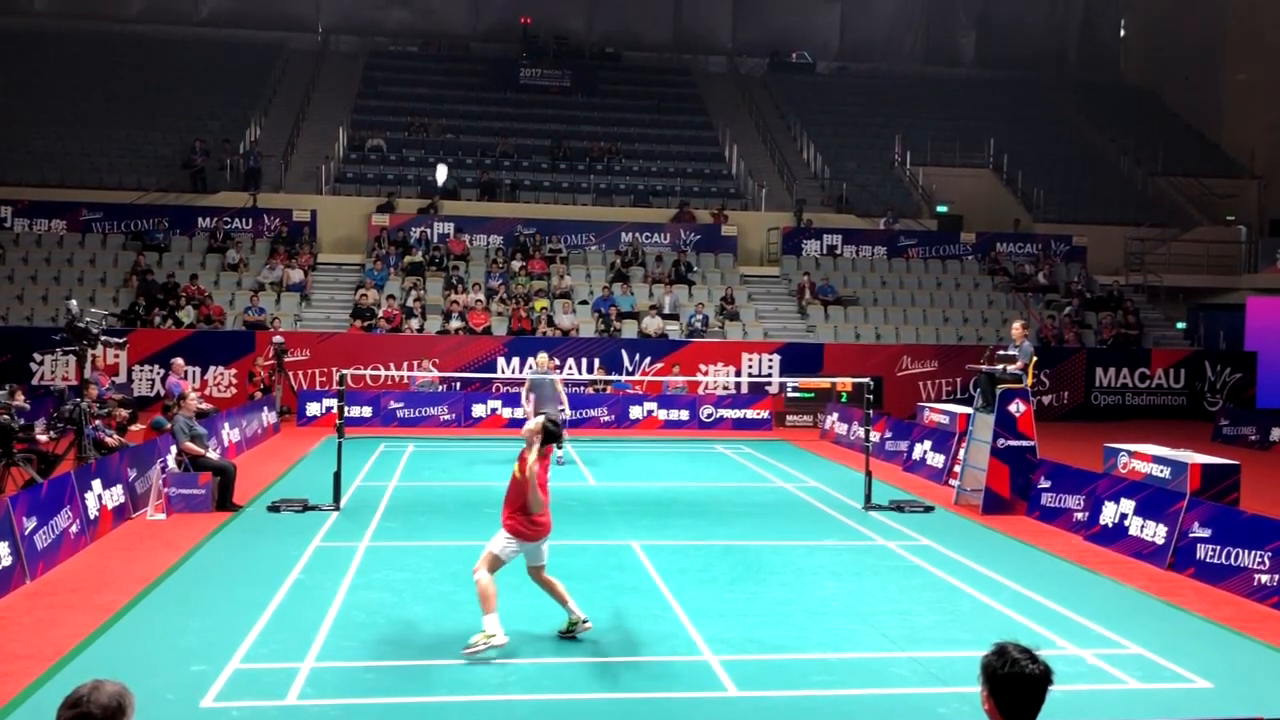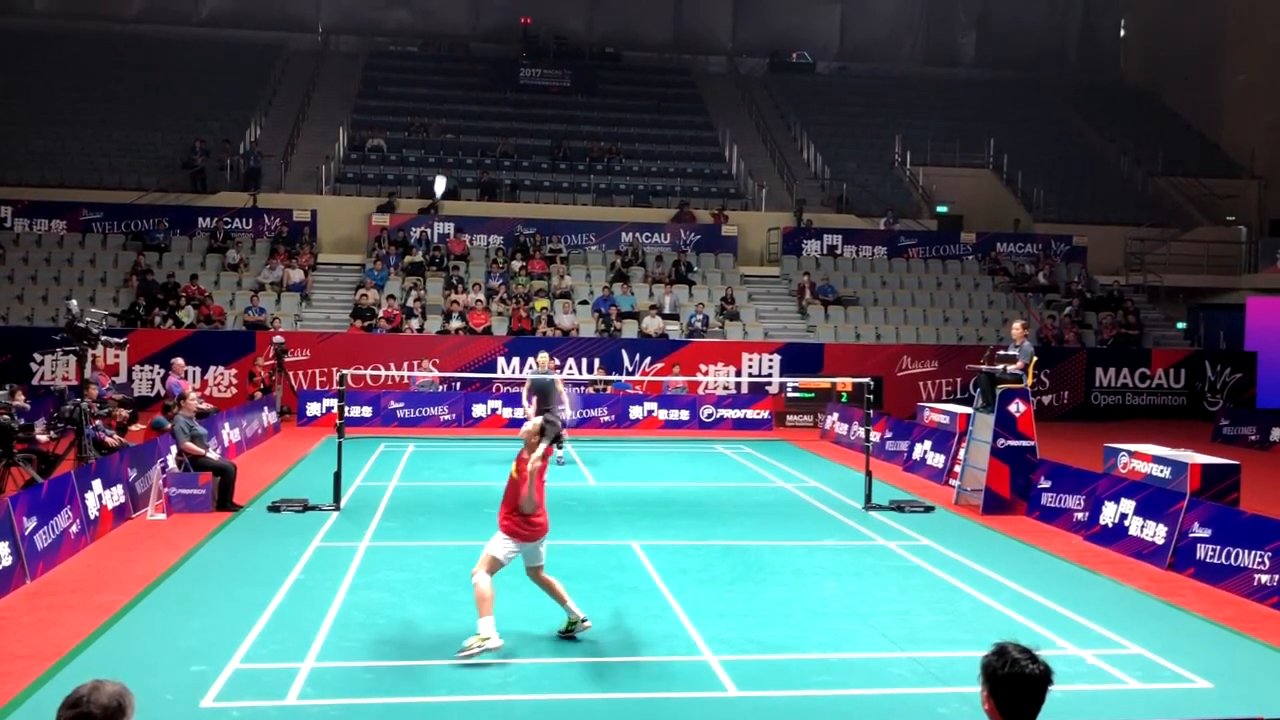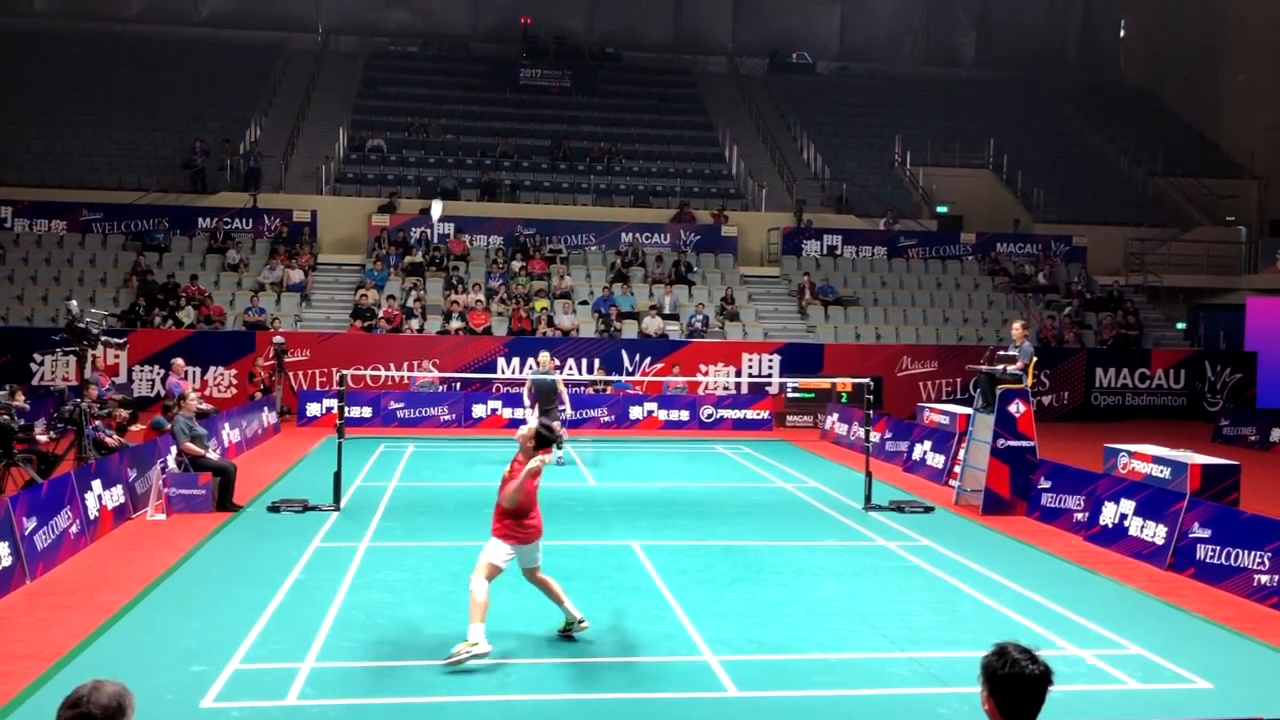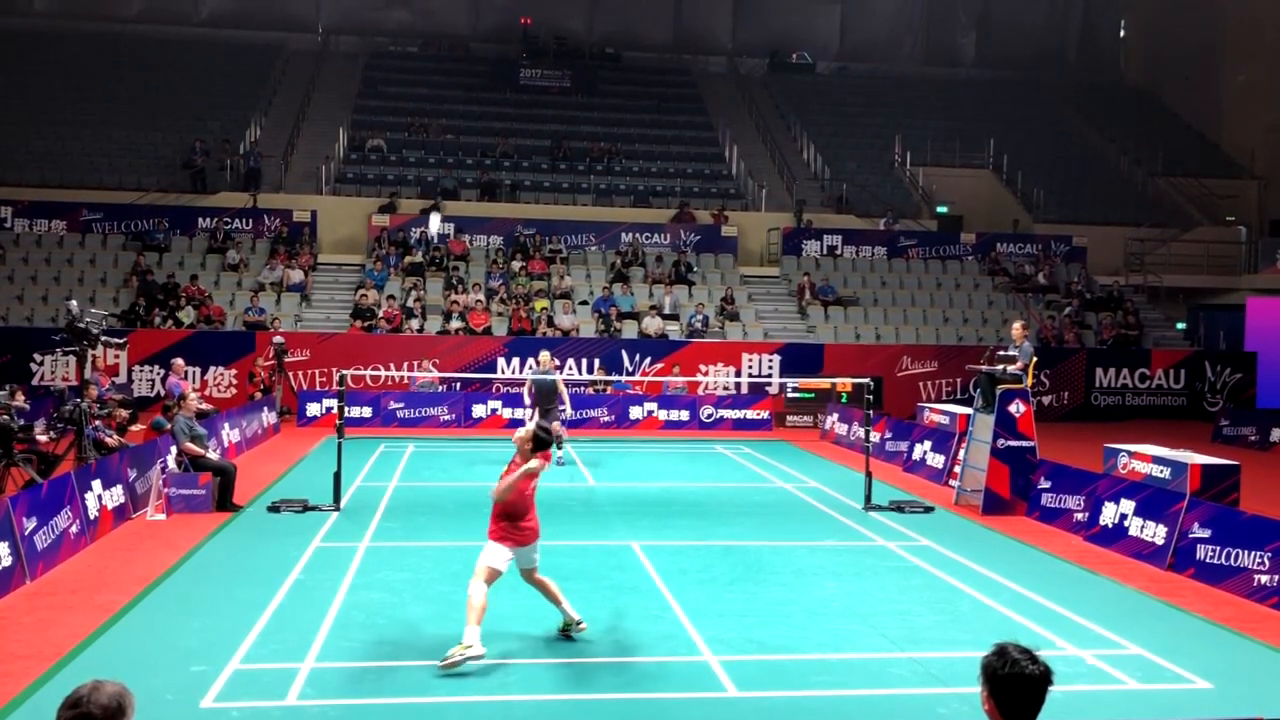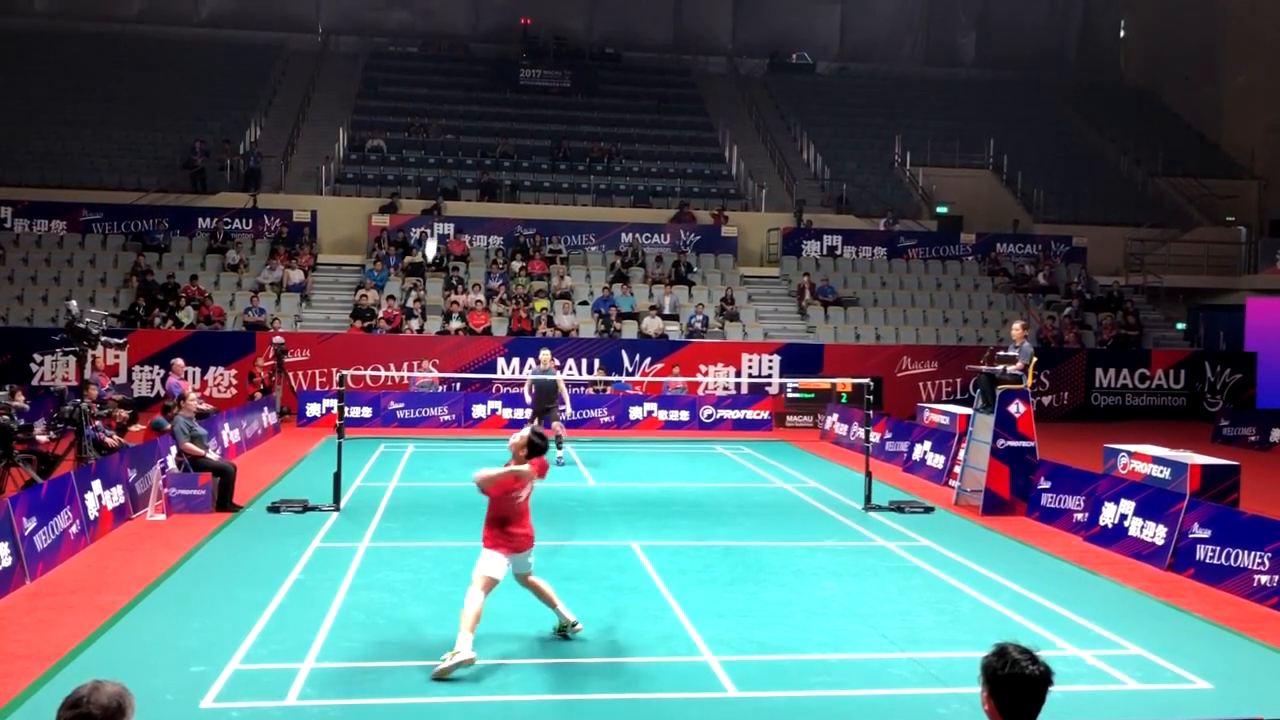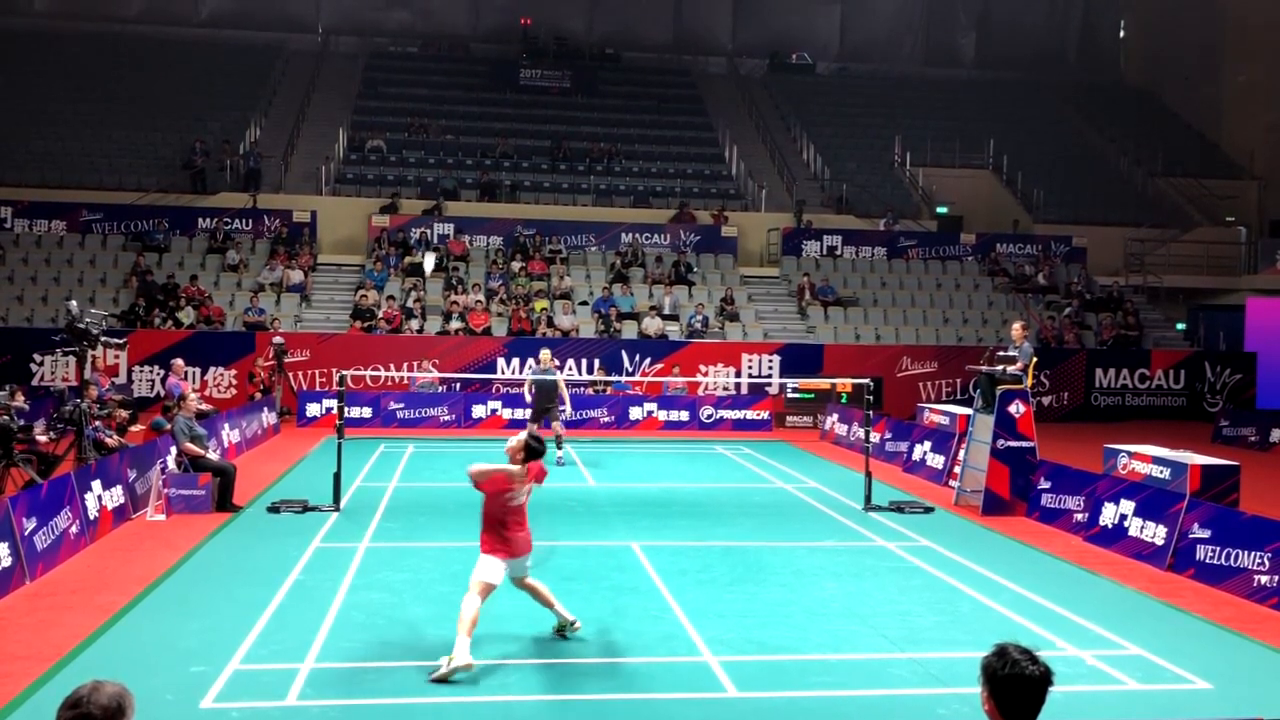
dt=0.1s
person 1, frame 1
left shoulder: (533, 467)
right shoulder: (539, 450)
left elbow: (538, 507)
left wrist: (532, 478)
left hip: (520, 529)
right hip: (538, 527)
left knee: (482, 570)
right knee: (538, 575)
left ankle: (492, 631)
right ankle: (577, 618)
person 1, frame 2
left shoulder: (531, 467)
right shoulder: (540, 449)
left elbow: (528, 507)
left wrist: (532, 474)
left hip: (517, 529)
right hip: (535, 528)
left knee: (481, 573)
right knee: (537, 574)
left ankle: (487, 634)
right ankle: (577, 617)
person 1, frame 3
left shoulder: (523, 471)
right shoulder: (539, 455)
left elbow: (506, 501)
left wrist: (527, 472)
left hip: (510, 533)
right hip: (531, 529)
left knee: (479, 579)
right knee: (534, 575)
left ankle: (476, 640)
right ankle: (574, 617)
person 1, frame 4
left shoulder: (519, 473)
right shoulder: (540, 456)
left elbow: (497, 495)
left wrist: (522, 472)
left hip: (506, 536)
right hip: (528, 531)
left knee: (479, 584)
right knee: (532, 576)
left ankle: (470, 643)
right ankle: (572, 619)
person 1, frame 5
left shoulder: (509, 480)
right shoulder: (537, 463)
left elbow: (480, 479)
left wrist: (511, 470)
left hip: (501, 543)
right hip: (523, 537)
left knee: (476, 591)
right knee: (527, 578)
left ankle: (463, 648)
right ankle: (567, 619)
person 1, frame 6
left shoulder: (502, 480)
right shoulder: (534, 469)
left elbow: (473, 471)
right elbow: (541, 475)
left wrist: (504, 469)
left hip: (498, 548)
right hip: (520, 542)
left knee: (473, 597)
right knee: (523, 581)
left ankle: (460, 653)
right ankle: (566, 619)
